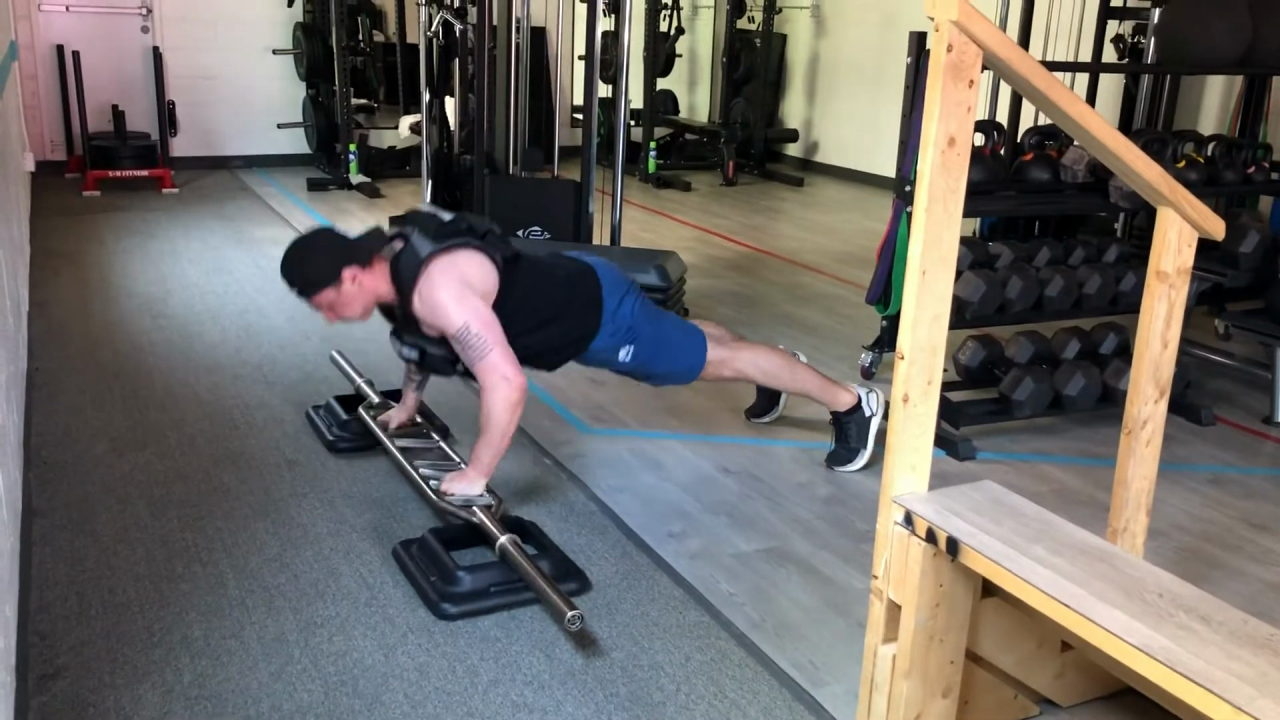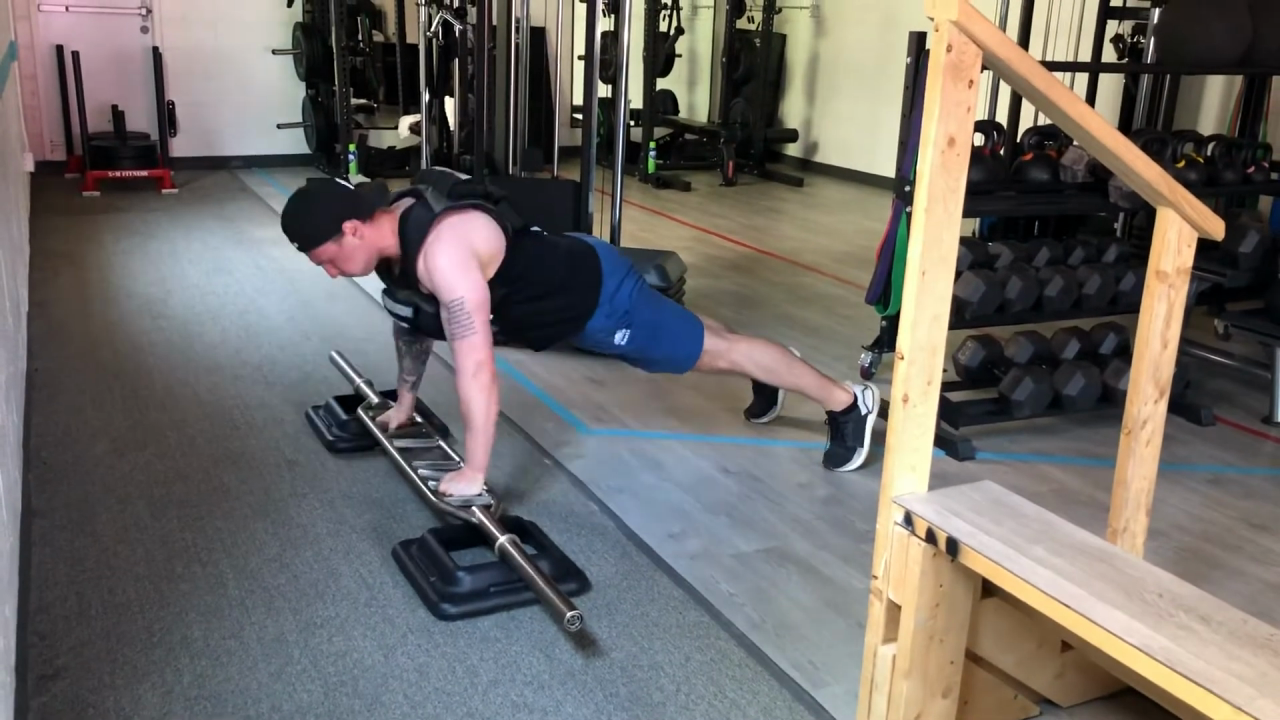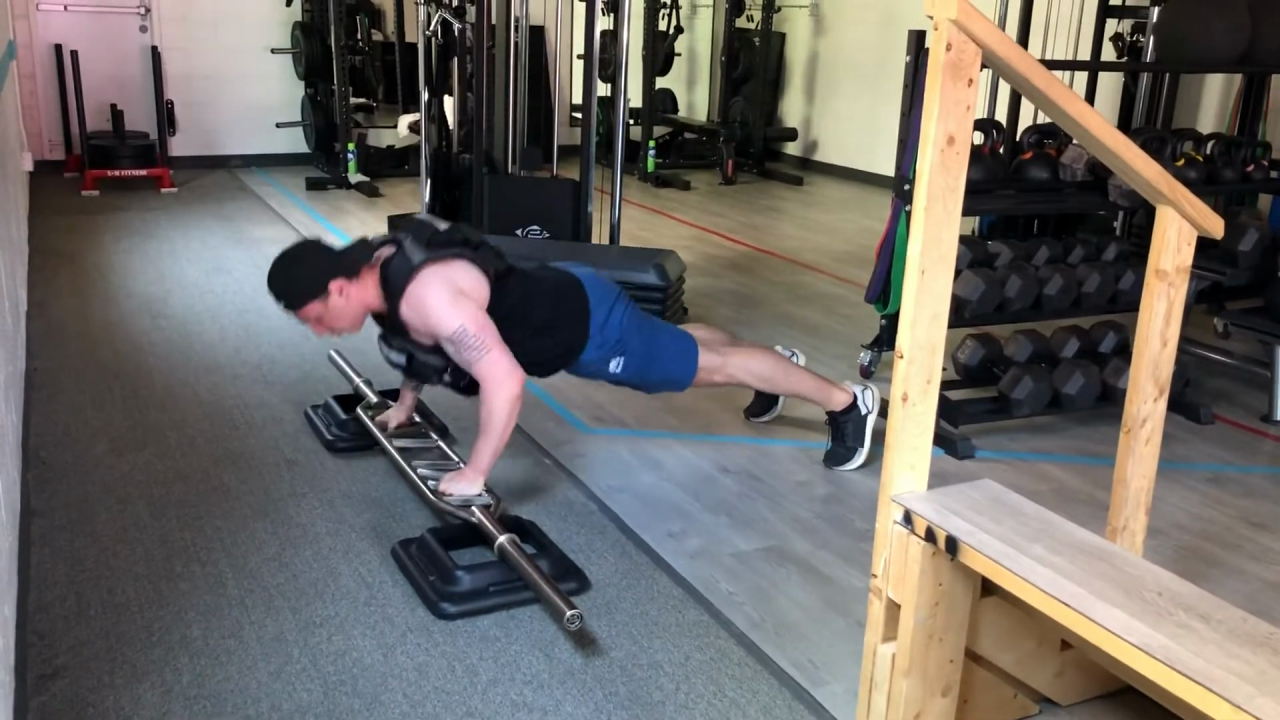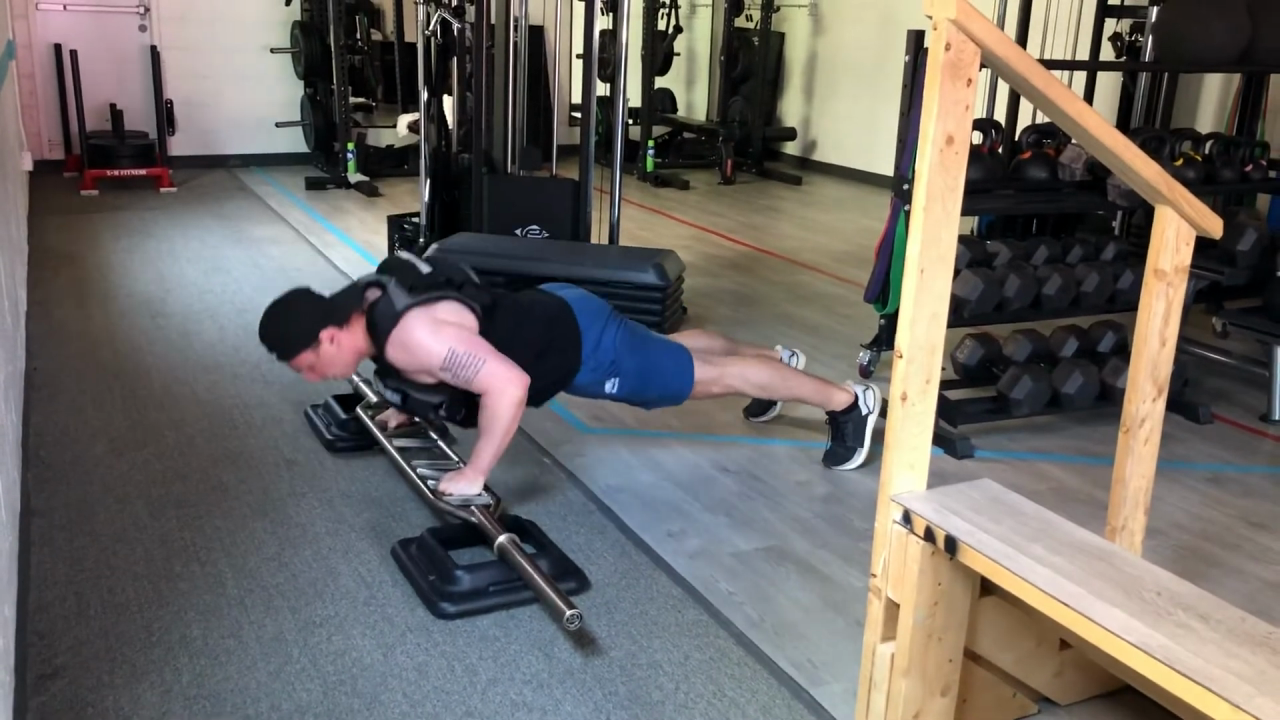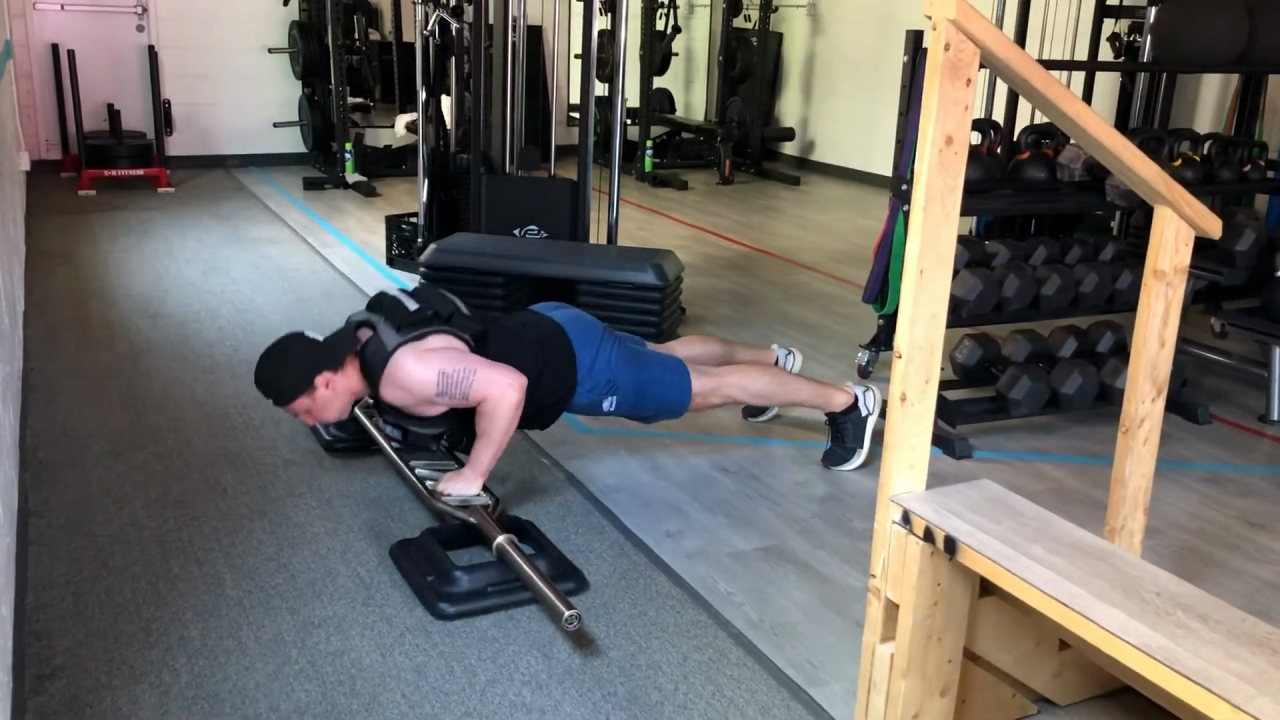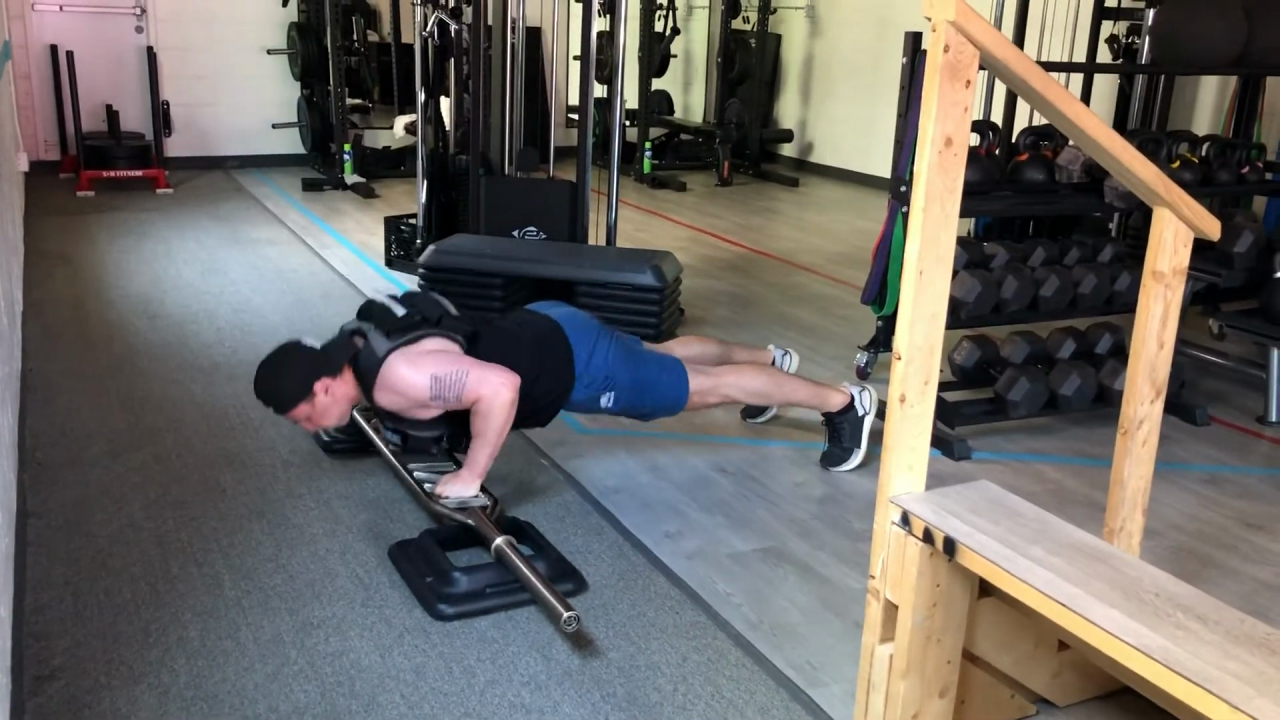
dt=0.2s
person 1, frame 1
left shoulder: (439, 288)
right shoulder: (390, 267)
left elbow: (506, 383)
right elbow: (421, 338)
left wrist: (476, 476)
right wrist: (408, 403)
left hip: (601, 314)
right hip: (569, 304)
left knee: (716, 361)
right knee: (693, 338)
left ankle: (849, 402)
right ankle: (778, 371)
person 1, frame 2
left shoulder: (442, 249)
right shoulder: (390, 228)
left elbow: (473, 364)
right elbow: (415, 314)
left wrist: (473, 474)
right wrist: (405, 399)
left hip: (598, 294)
right hip: (564, 286)
left knee: (714, 352)
right knee: (688, 331)
left ankle: (846, 401)
right ankle: (777, 367)
person 1, frame 3
left shoulder: (423, 297)
right shoulder: (379, 267)
left elbow: (505, 380)
left wrist: (475, 475)
right wrist: (407, 400)
left hip: (589, 325)
right hip: (559, 298)
left knee: (711, 367)
right knee: (682, 341)
left ankle: (848, 400)
right ankle: (777, 358)
person 1, frame 4
left shoulder: (406, 340)
right shoulder: (367, 304)
left elbow: (511, 386)
left wrist: (475, 474)
right wrist: (405, 402)
left hip: (582, 346)
right hip: (552, 312)
left knee: (707, 377)
right knee: (672, 345)
left ankle: (847, 400)
right ankle: (771, 353)
person 1, frame 5
left shoulder: (400, 376)
right shoulder: (358, 340)
left elbow: (508, 385)
left wrist: (474, 475)
right wrist: (403, 416)
left hip: (578, 367)
right hip: (548, 330)
left knee: (705, 389)
right knee: (666, 353)
left ankle: (847, 399)
right ankle: (769, 356)
person 1, frame 6
left shoulder: (394, 379)
right shoulder: (356, 347)
left elbow: (501, 386)
left wrist: (471, 476)
right wrist: (402, 419)
left hip: (574, 364)
right hip: (546, 329)
left knee: (704, 387)
right knee: (665, 353)
left ankle: (843, 400)
right ankle: (767, 356)
